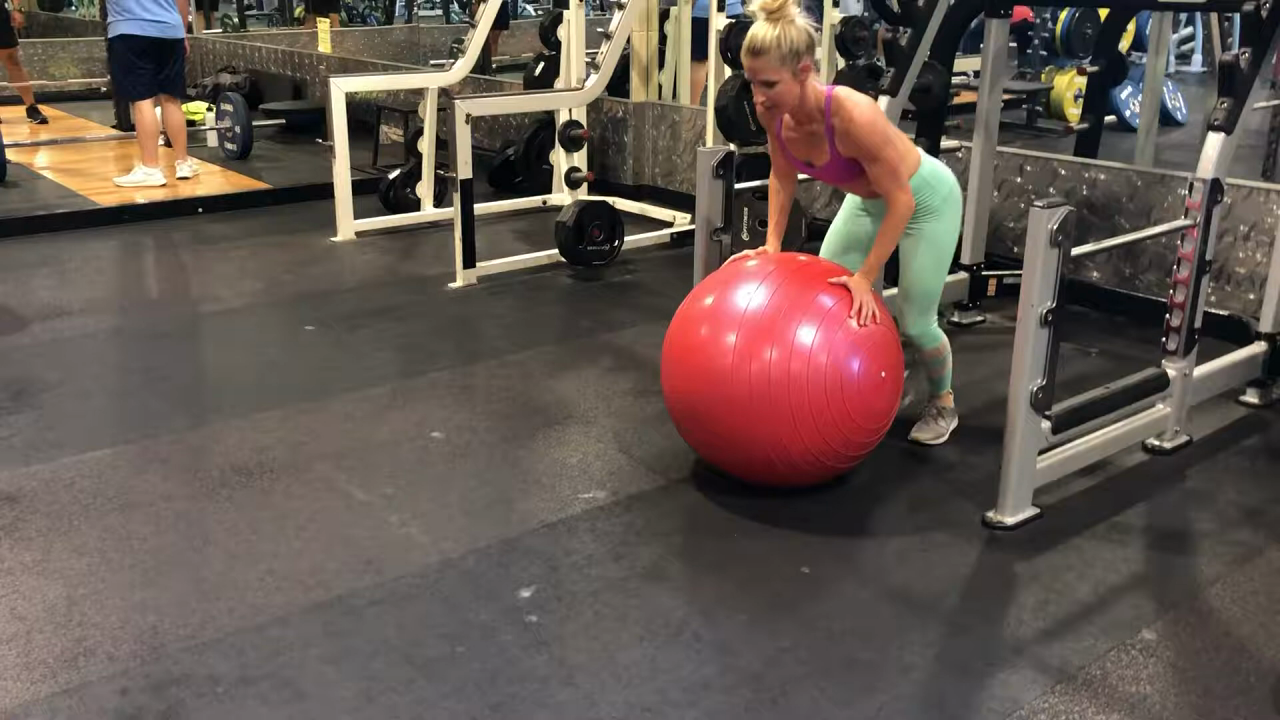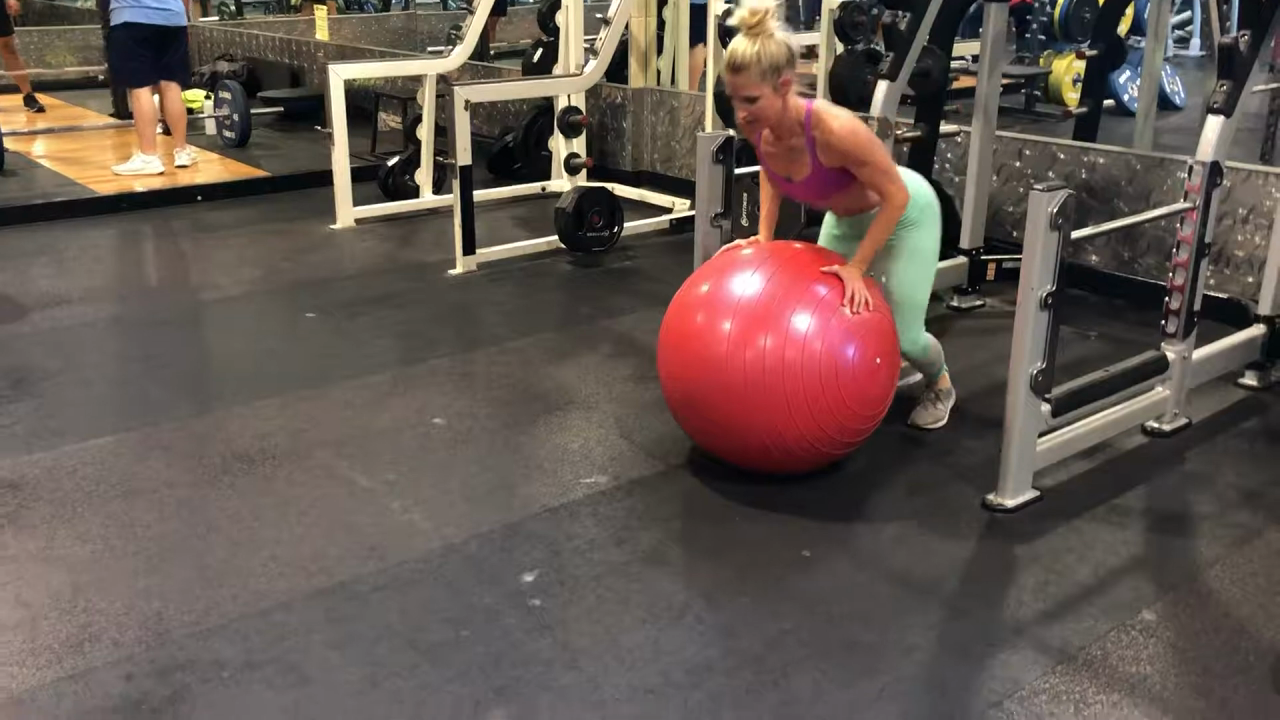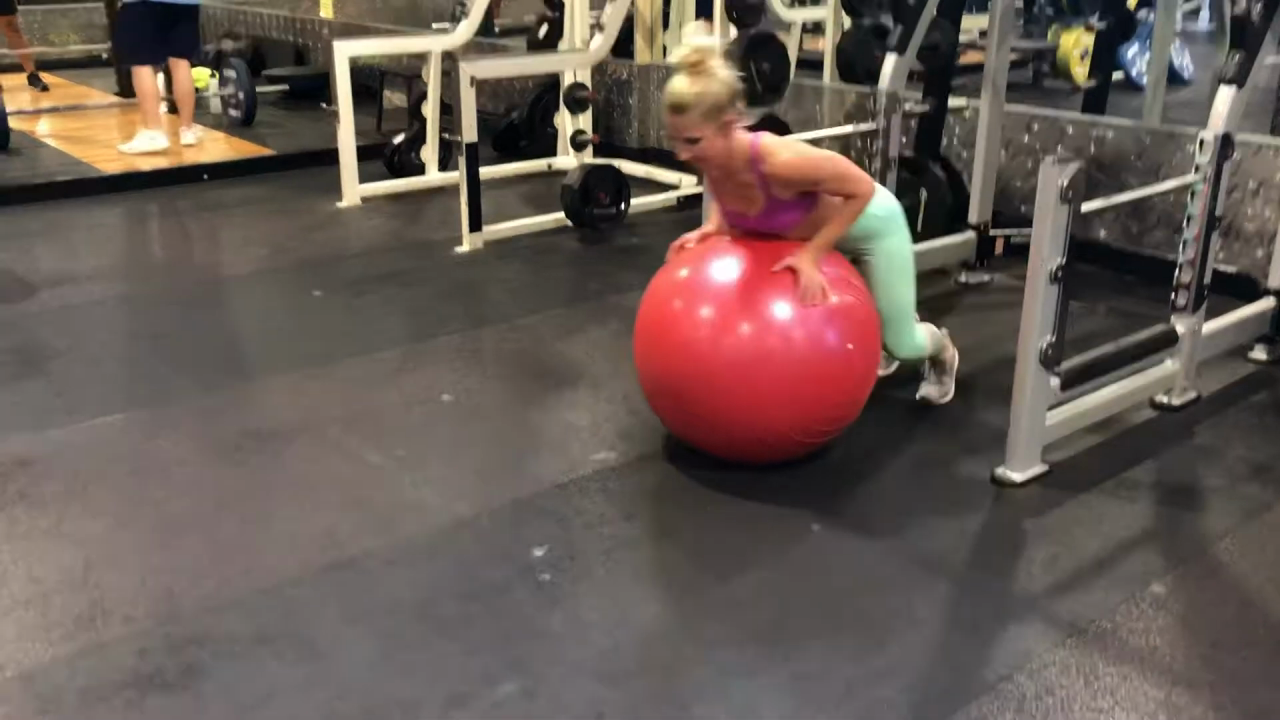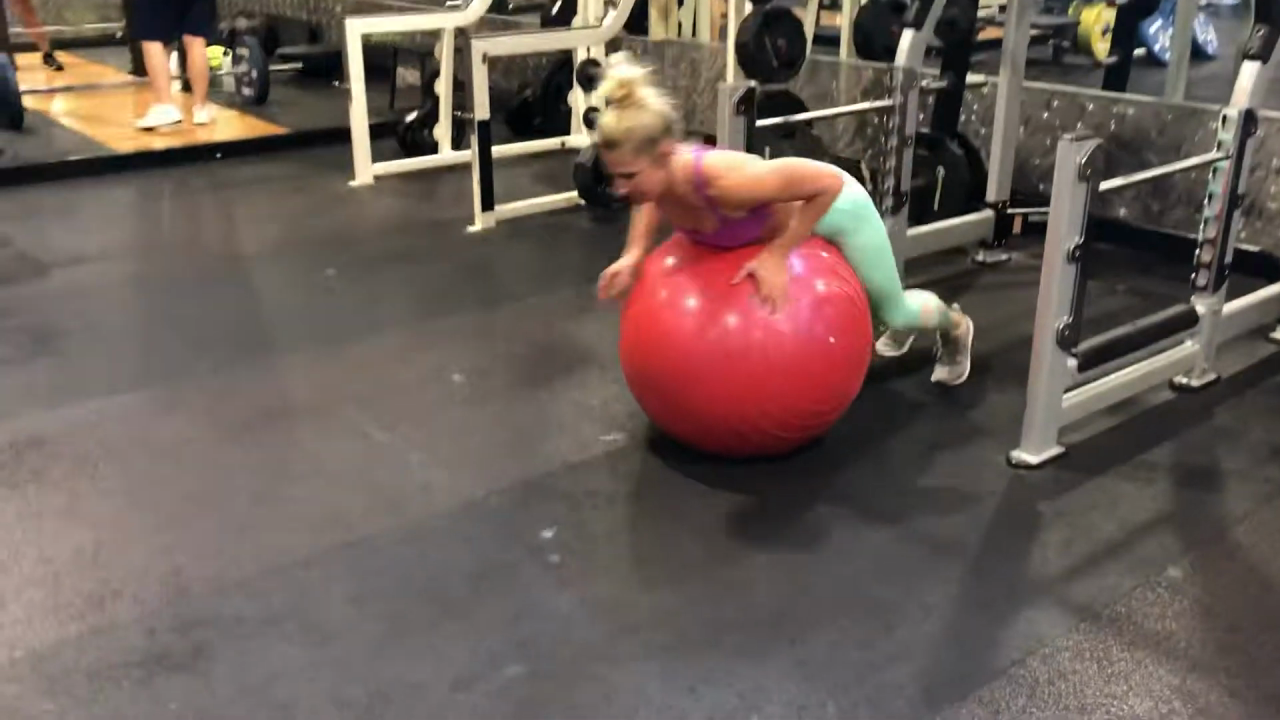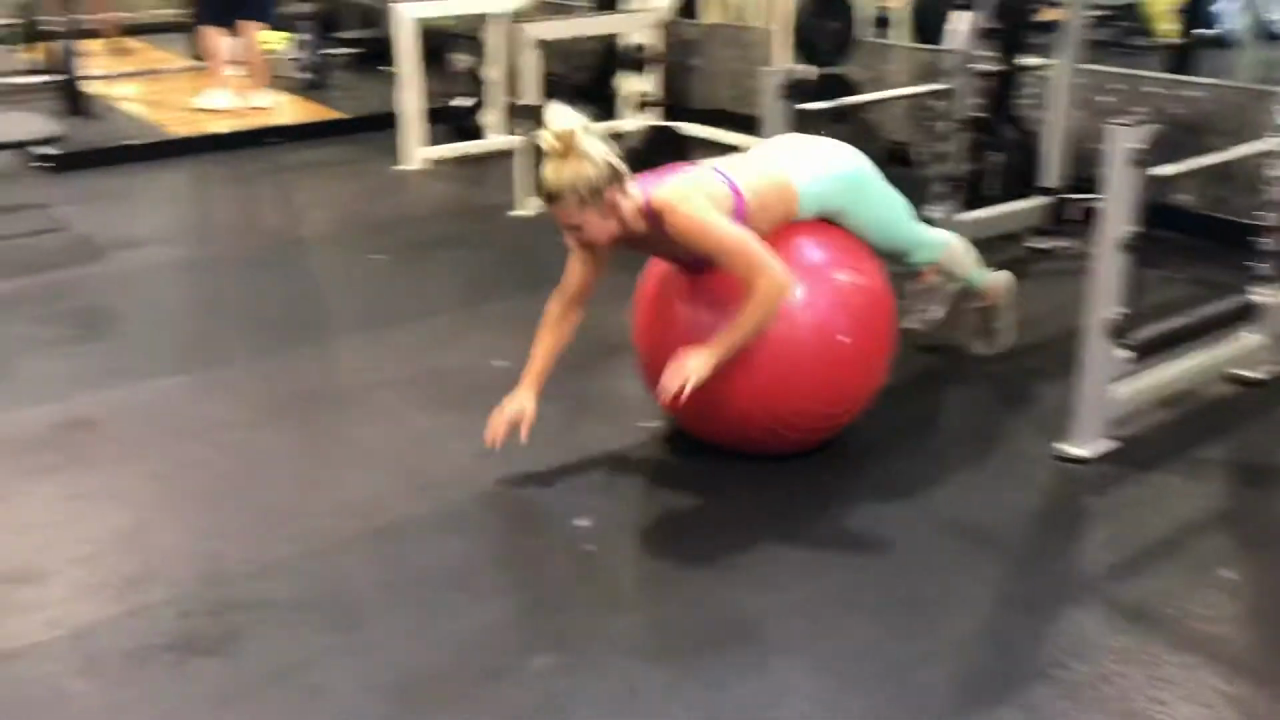
dt=0.2s
person 1, frame 1
left shoulder: (851, 115)
right shoulder: (772, 110)
left elbow: (900, 199)
right elbow: (782, 174)
left wrist: (864, 278)
right wrist: (772, 244)
left hip: (925, 197)
right hip: (867, 198)
left knee: (914, 322)
left ankle: (944, 402)
person 1, frame 2
left shoulder: (831, 128)
right shoulder: (754, 122)
left elbow: (896, 194)
left wrist: (857, 268)
right wrist: (763, 236)
left hip: (907, 209)
right hip: (847, 216)
left knee: (902, 335)
left ankle: (940, 384)
person 1, frame 3
left shoulder: (778, 160)
right shoulder: (703, 151)
left elbow: (863, 189)
left wrist: (813, 254)
right wrist: (713, 224)
left hip: (868, 220)
right hip: (813, 221)
left knee: (898, 341)
left ankle: (942, 352)
right ankle: (883, 354)
person 1, frame 4
left shoulder: (725, 180)
right shoulder: (652, 171)
left elbow: (829, 183)
right elbow: (651, 201)
left wrist: (775, 254)
right wrist: (634, 252)
left hip: (835, 208)
right hip: (785, 215)
left knee: (894, 310)
left ankle: (953, 326)
right ankle: (906, 325)
person 1, frame 5
left shoulder: (680, 214)
right shoulder: (606, 215)
left elbow: (774, 281)
right elbow: (567, 302)
left wrist: (711, 355)
right wrist: (527, 390)
left hip: (828, 177)
right hip: (781, 163)
left knee: (910, 243)
left ankle: (991, 288)
right ankle: (936, 272)
